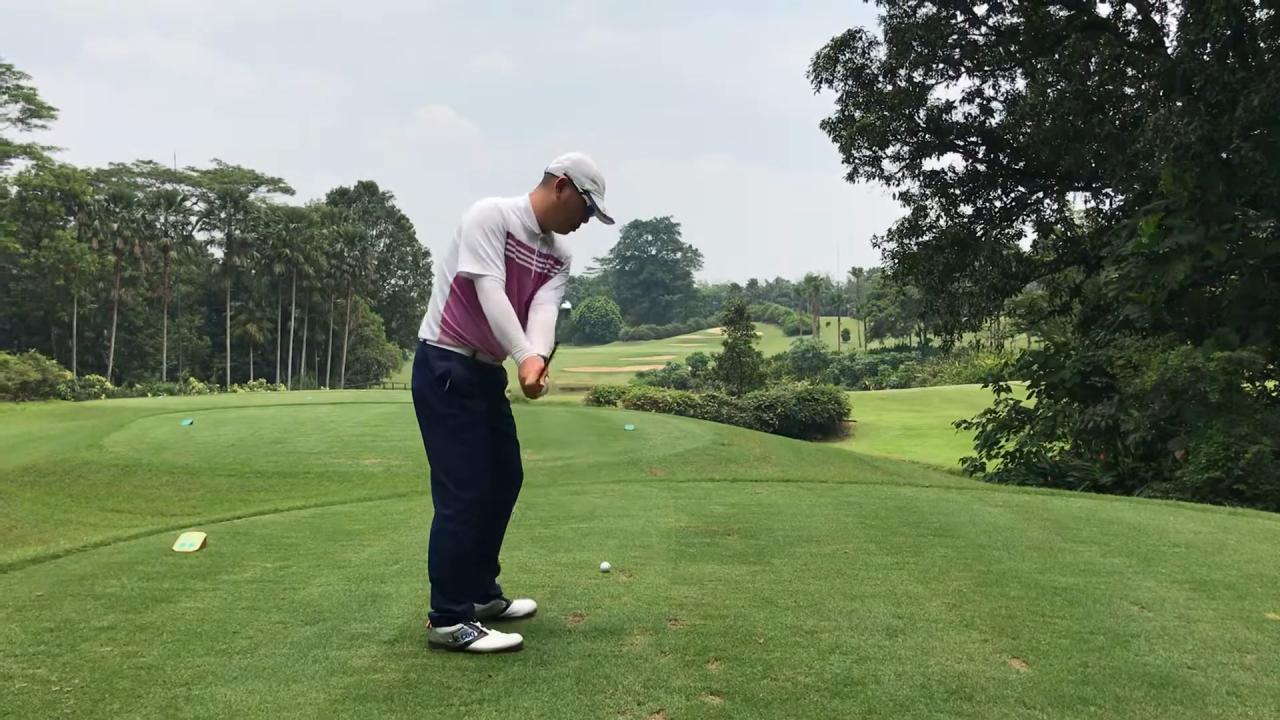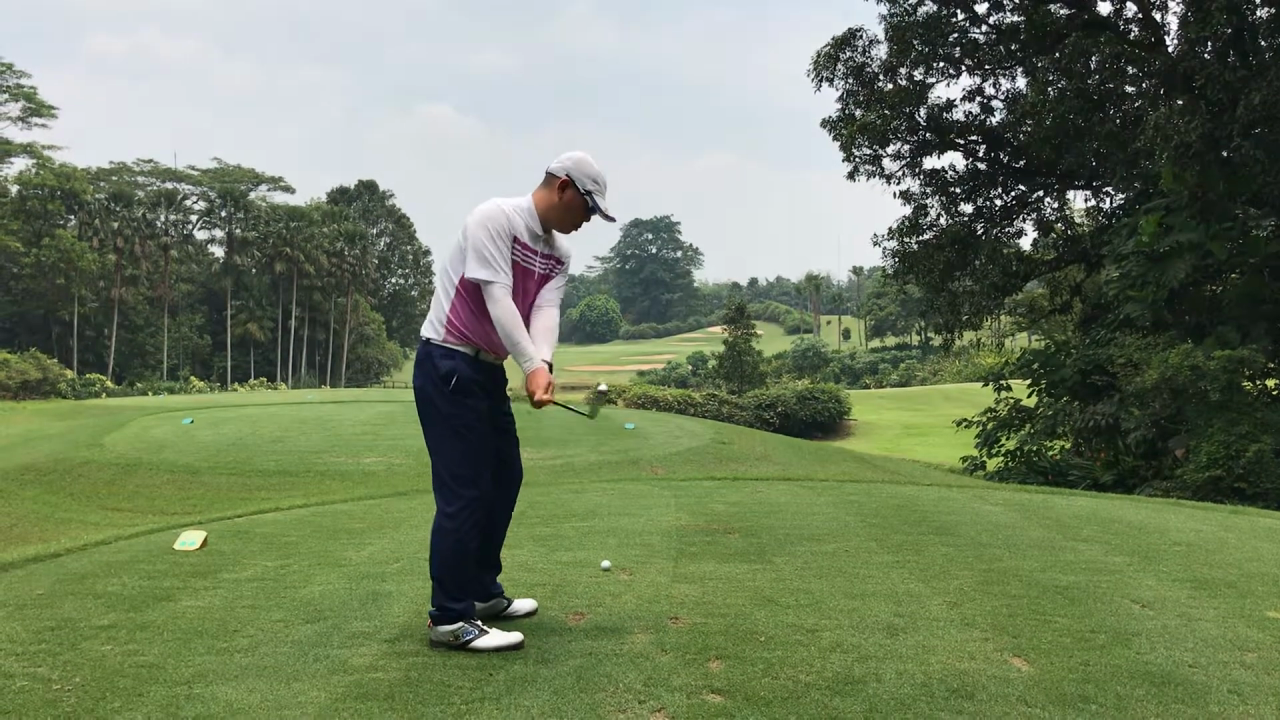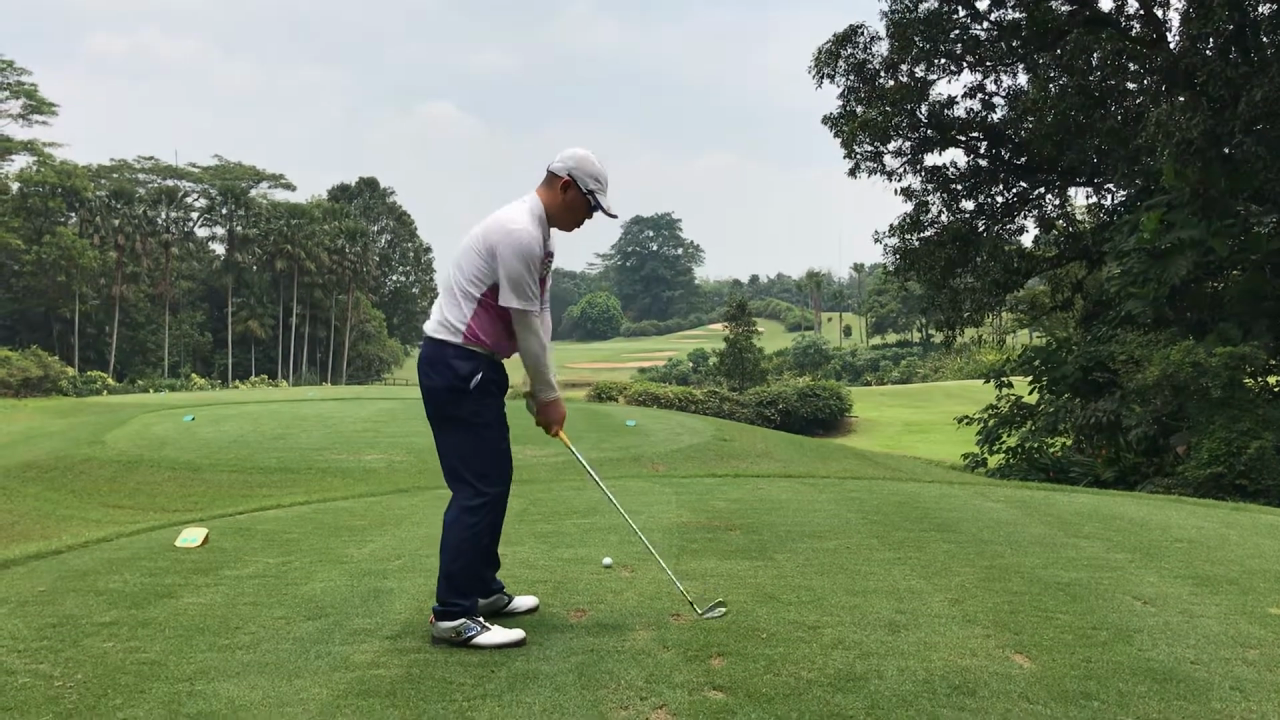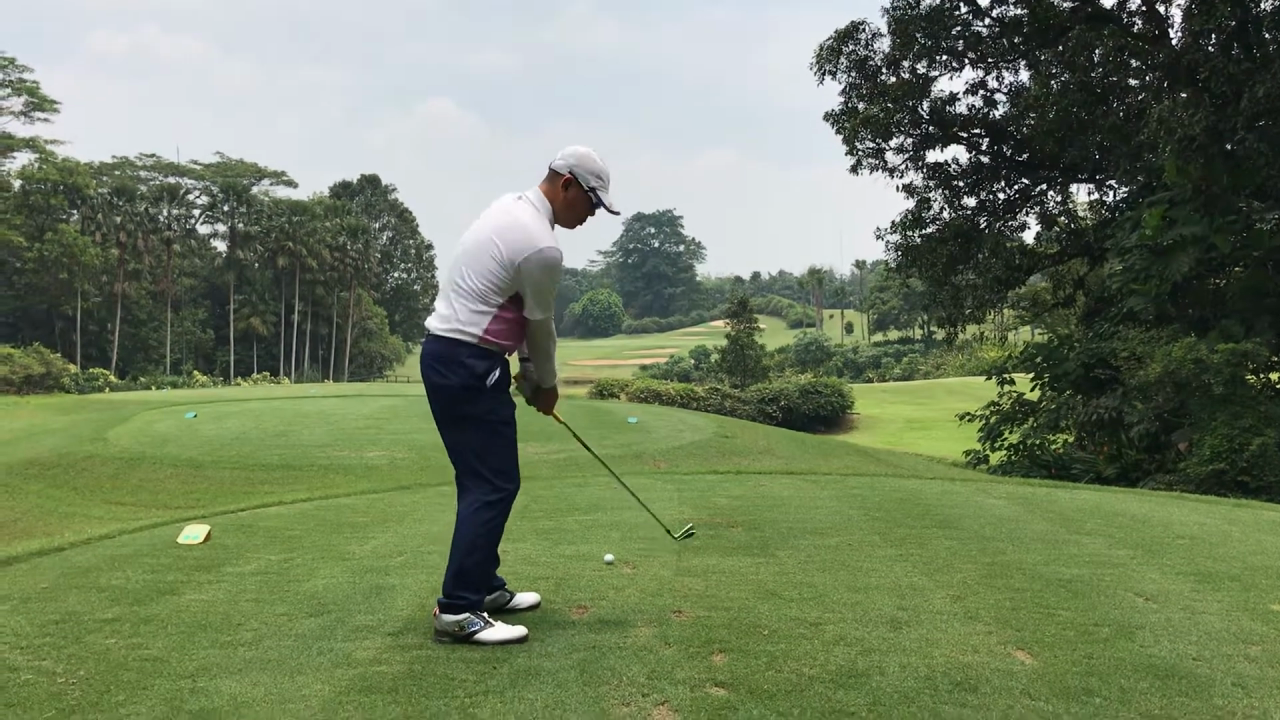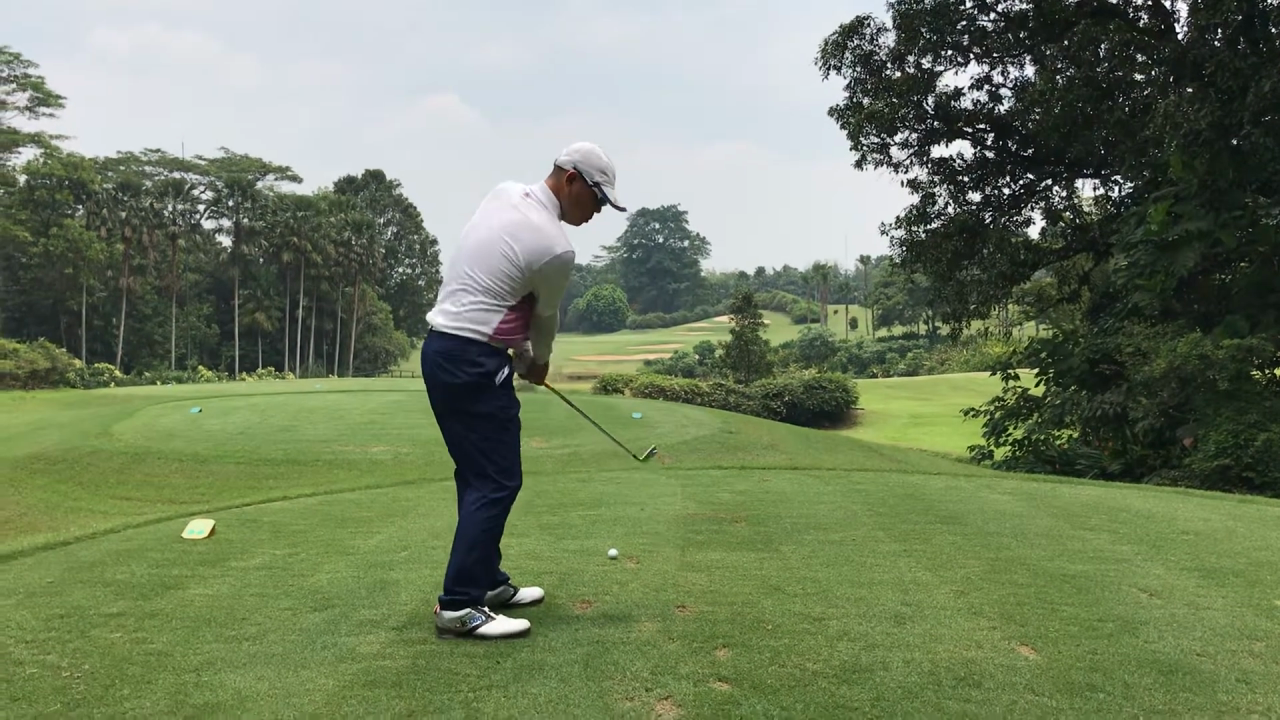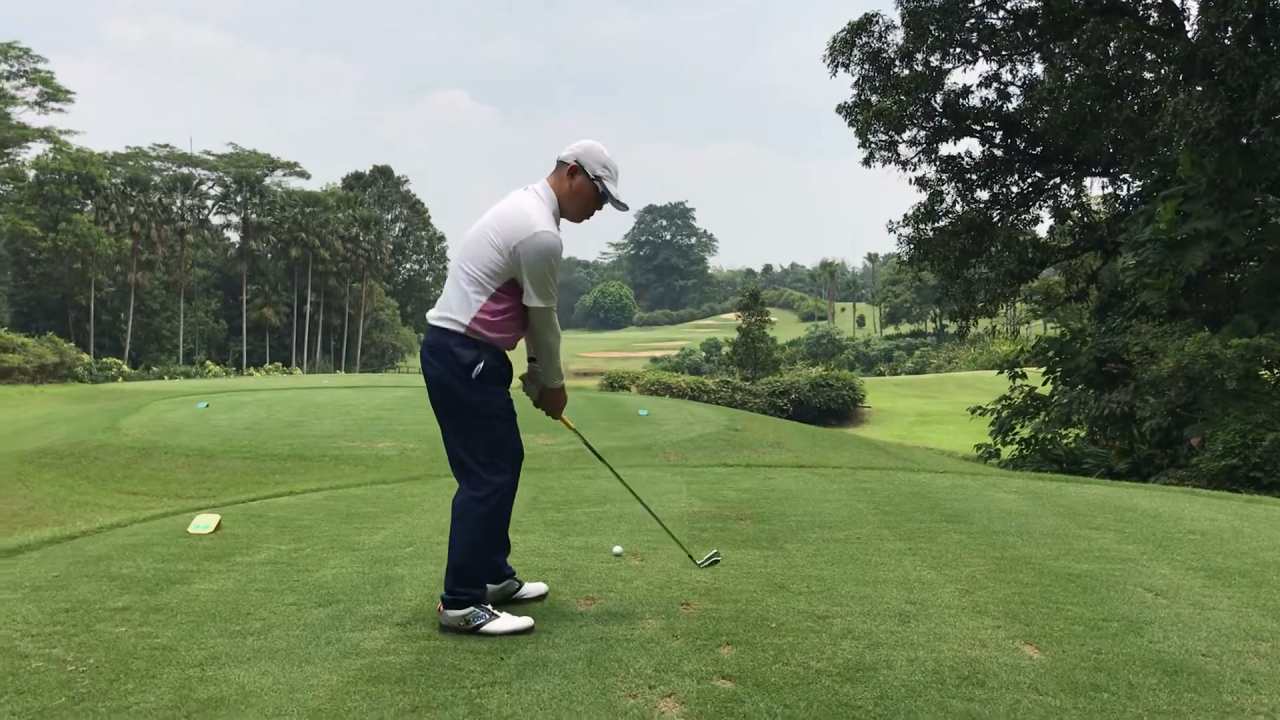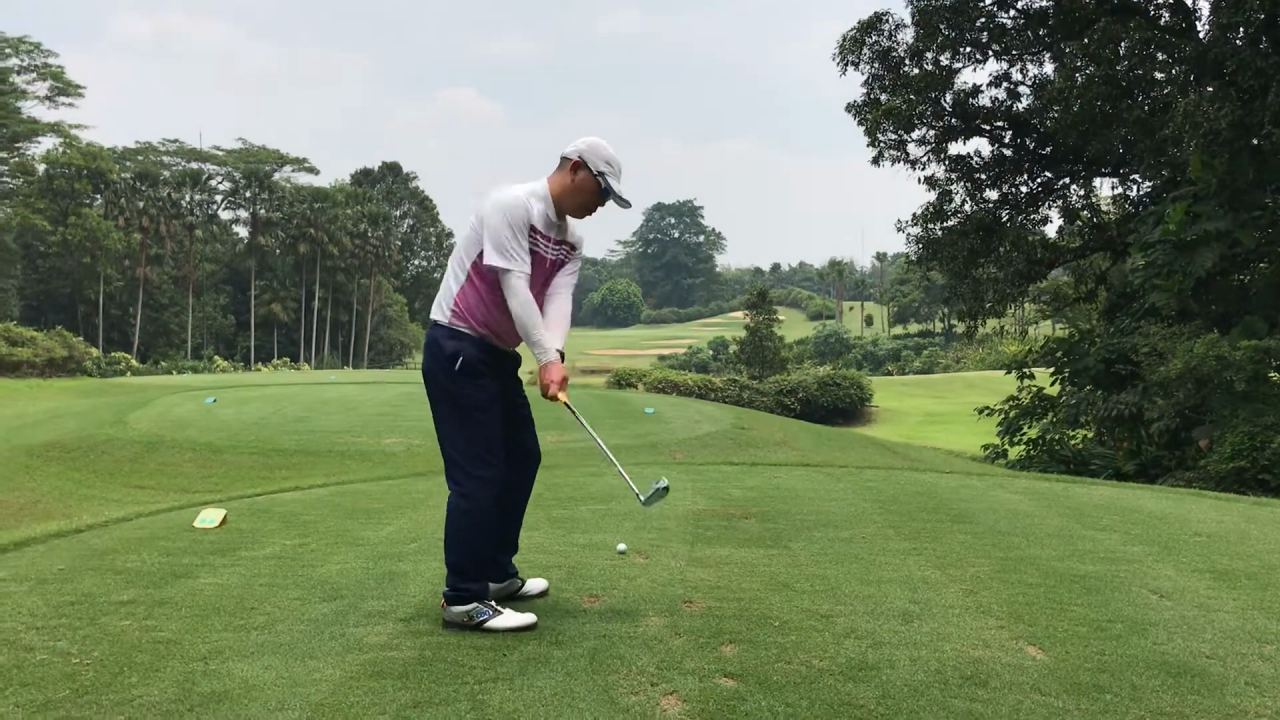
dt=0.2s
person 1, frame 1
left shoulder: (558, 256)
right shoulder: (490, 215)
left elbow: (543, 313)
right elbow: (490, 294)
left wrist: (538, 360)
right wrist: (523, 356)
left hip: (487, 371)
right hip: (446, 368)
left knee: (503, 480)
right knee: (461, 493)
left ankle: (479, 594)
right ankle: (449, 620)
person 1, frame 2
left shoulder: (557, 254)
right shoulder: (495, 217)
left elbow: (544, 313)
right elbow: (497, 300)
left wrist: (542, 366)
right wrist: (531, 367)
left hip: (483, 369)
right hip: (448, 366)
left knee: (503, 480)
right knee: (464, 490)
left ankle: (480, 593)
right ankle: (450, 618)
person 1, frame 3
left shoulder: (534, 235)
right shoulder: (519, 235)
left elbow: (539, 317)
right elbow: (525, 324)
left wrist: (540, 387)
right wrist: (547, 395)
left hip: (465, 363)
right hip: (458, 365)
left knee: (493, 480)
right knee: (478, 487)
left ankle: (481, 588)
right ankle: (453, 614)
person 1, frame 4
left shoulder: (509, 206)
right shoulder: (542, 248)
right elbow: (539, 326)
left wrist: (529, 372)
right wrist: (546, 383)
left hip: (444, 352)
right hip: (468, 365)
left knee: (480, 478)
right knee: (495, 484)
left ankle: (482, 585)
right ankle: (458, 607)
person 1, frame 5
left shoulder: (506, 194)
right shoulder: (555, 250)
right elbow: (544, 318)
left wrist: (522, 347)
right wrist: (536, 357)
left hip: (445, 347)
right hip: (473, 361)
left knee: (480, 474)
right knee: (497, 480)
left ankle: (485, 580)
right ankle: (458, 604)
person 1, frame 6
left shoulder: (536, 214)
right shoulder: (537, 229)
left elbow: (539, 310)
right elbow: (540, 319)
left wrist: (541, 373)
right wrist: (553, 381)
left hip: (473, 354)
right hip: (461, 355)
left knee: (504, 462)
right knee: (485, 475)
left ankle: (492, 575)
right ankle: (461, 602)
person 1, frame 7
left shoulder: (570, 242)
right shoulder: (512, 202)
left elbow: (559, 300)
right elbow: (515, 286)
left wrist: (554, 357)
right wrist: (545, 358)
left hip: (499, 355)
right hip: (458, 350)
left knee: (521, 460)
right knee: (477, 472)
left ankle: (496, 574)
right ankle: (464, 598)
